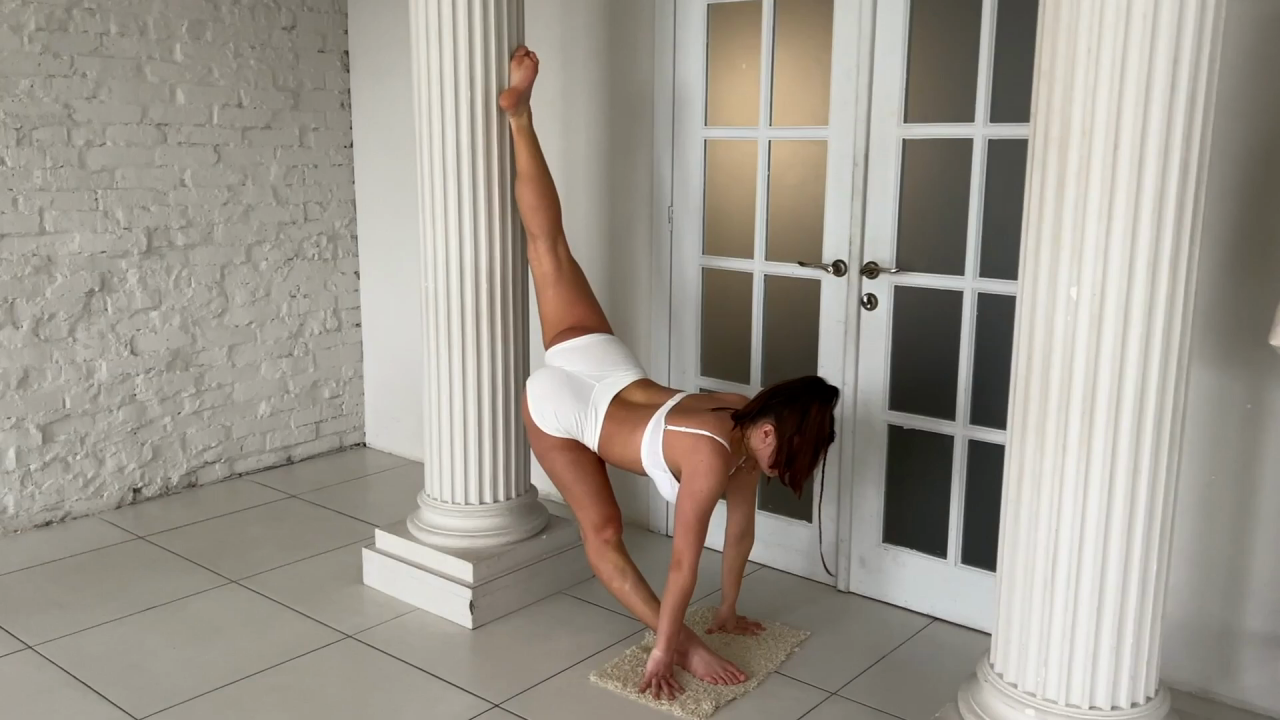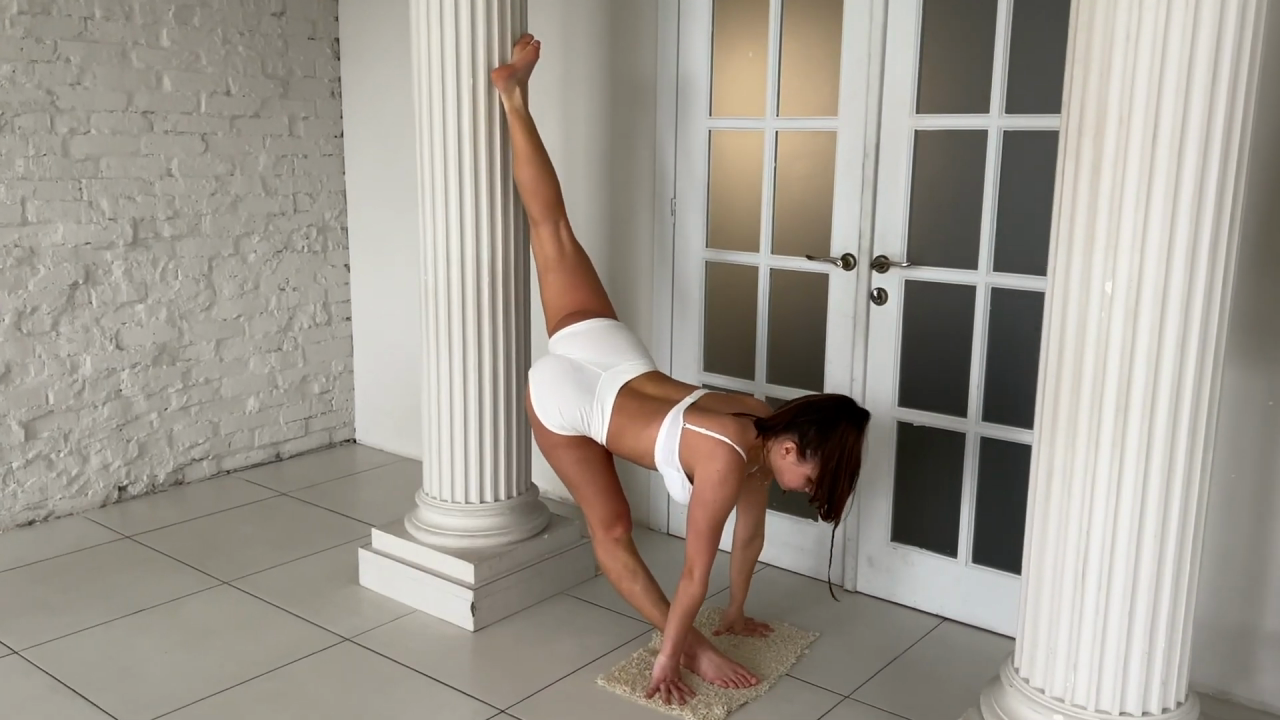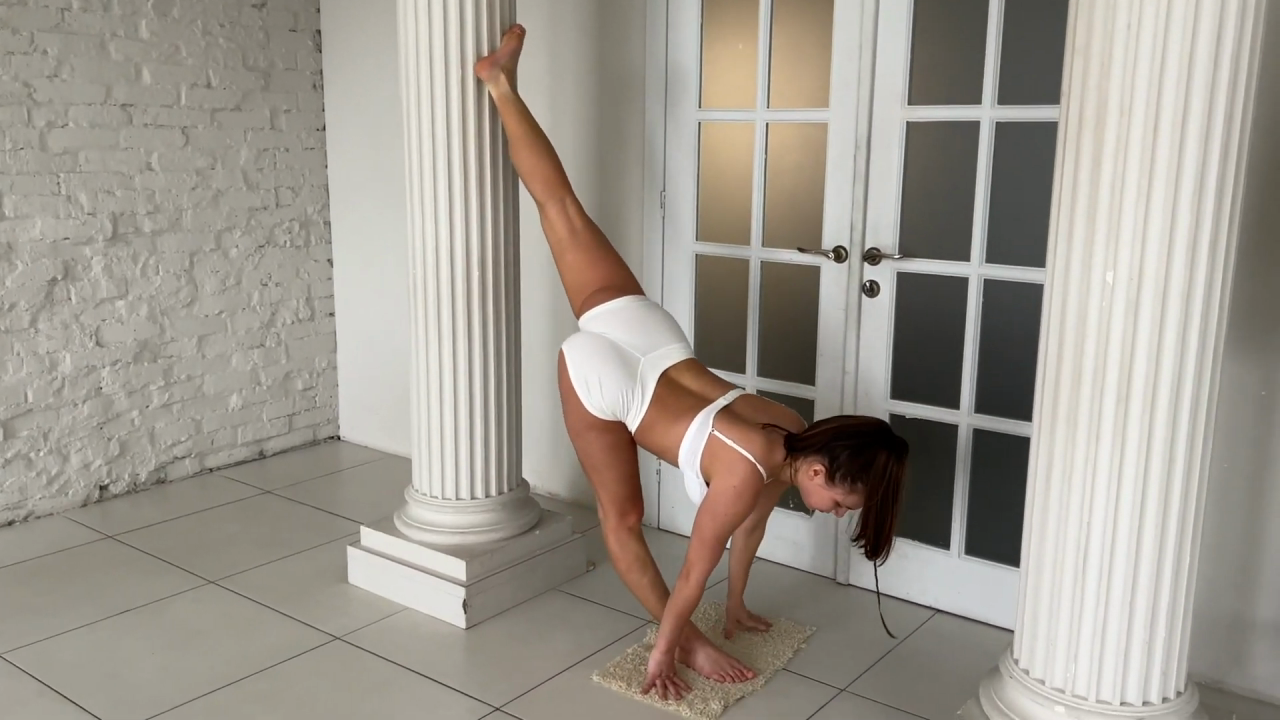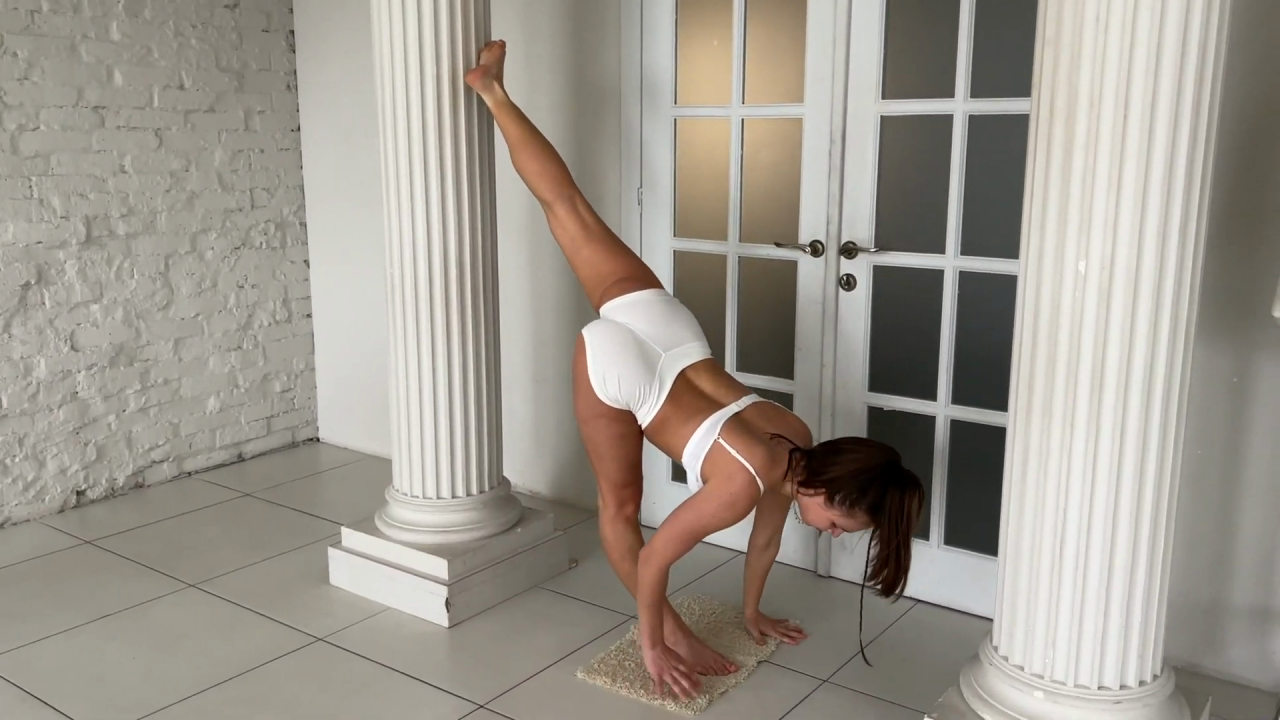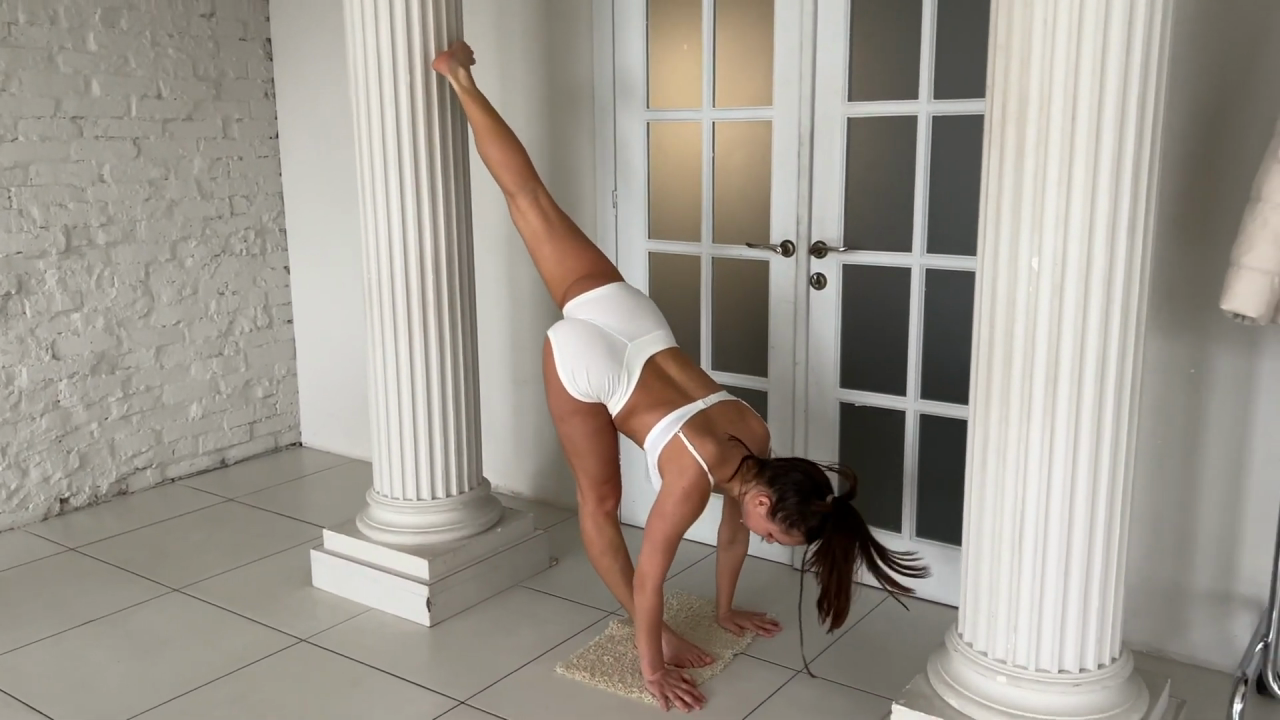
dt=0.5s
person 1, frame 1
left shoulder: (748, 429)
right shoulder: (711, 456)
left elbow: (741, 528)
right elbow: (683, 565)
left wrist: (729, 611)
right wrist: (667, 648)
left hip: (597, 365)
right hip: (557, 401)
right knee: (601, 533)
person 1, frame 2
left shoulder: (765, 430)
right shoulder: (728, 461)
left elbow: (751, 531)
right elbow: (695, 572)
left wrist: (737, 615)
right wrist: (673, 655)
left hip: (605, 354)
right hip: (564, 392)
left knee: (555, 231)
right knee: (611, 529)
left ankle: (516, 96)
person 1, frame 3
left shoulder: (791, 436)
right shoulder: (747, 474)
left elbow: (752, 525)
right elbow: (693, 575)
left wrist: (737, 606)
right wrist: (669, 650)
left hip: (637, 328)
right hip: (601, 371)
right knee: (623, 518)
left ankle: (503, 84)
person 1, frame 4
left shoulder: (798, 449)
right shoulder: (743, 485)
left elbow: (766, 536)
right elbow: (653, 558)
left wrist: (752, 614)
right wrist: (655, 645)
left hip: (654, 319)
right hip: (619, 363)
left knee: (569, 206)
right knee: (619, 507)
left ankle: (494, 90)
person 1, frame 5
left shoulder: (756, 447)
right shoulder: (694, 479)
left elbow: (732, 529)
right elbow: (652, 580)
left wrist: (727, 609)
right wrist: (653, 671)
left hip: (620, 313)
right hip: (586, 354)
left knee: (531, 198)
